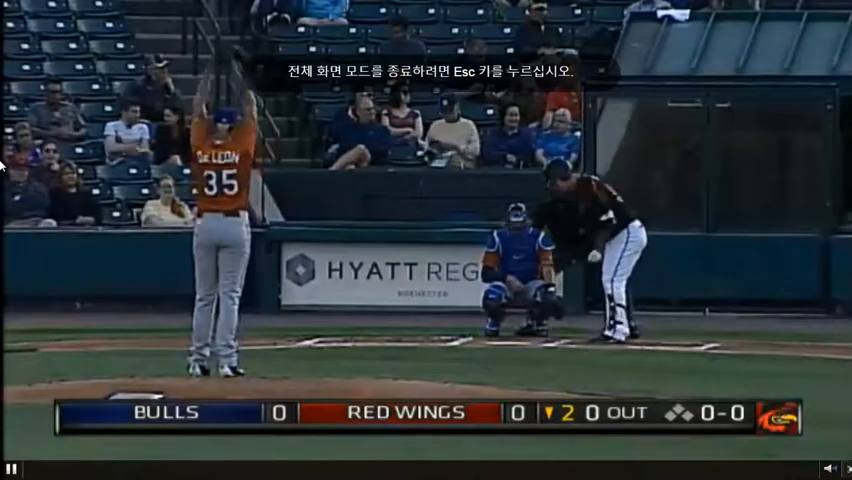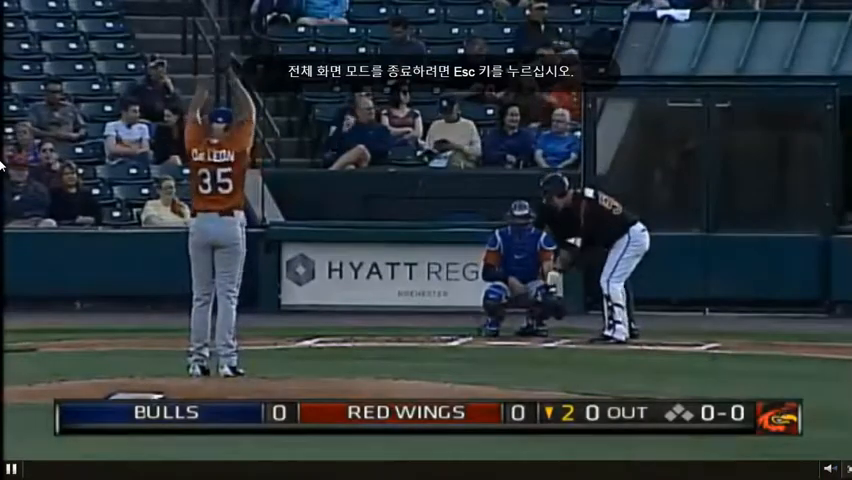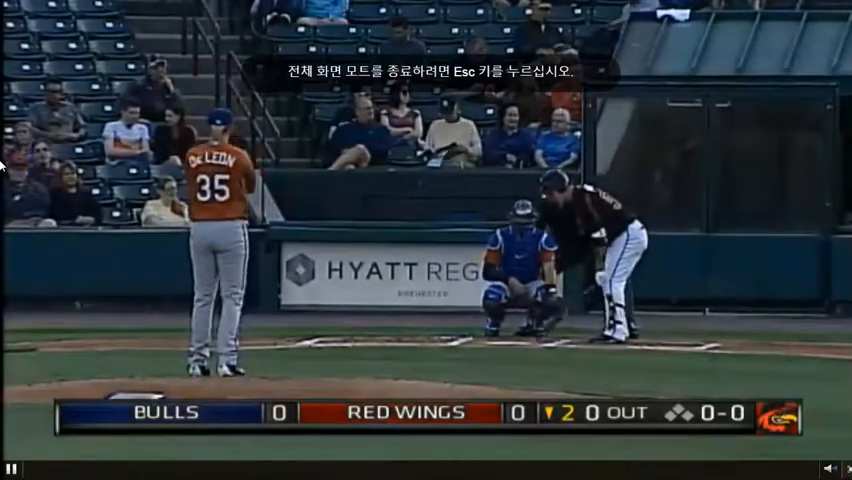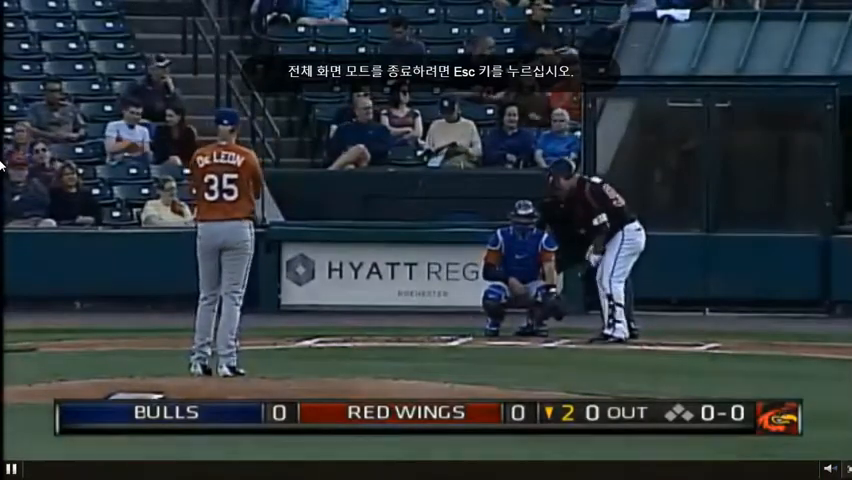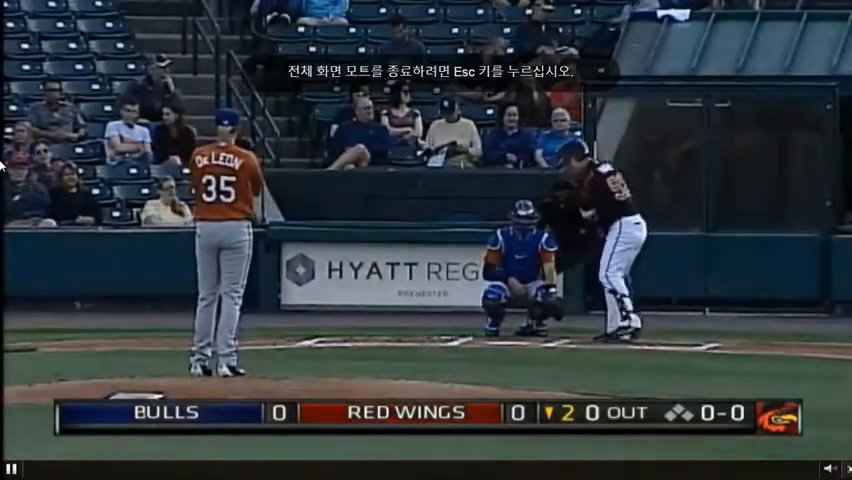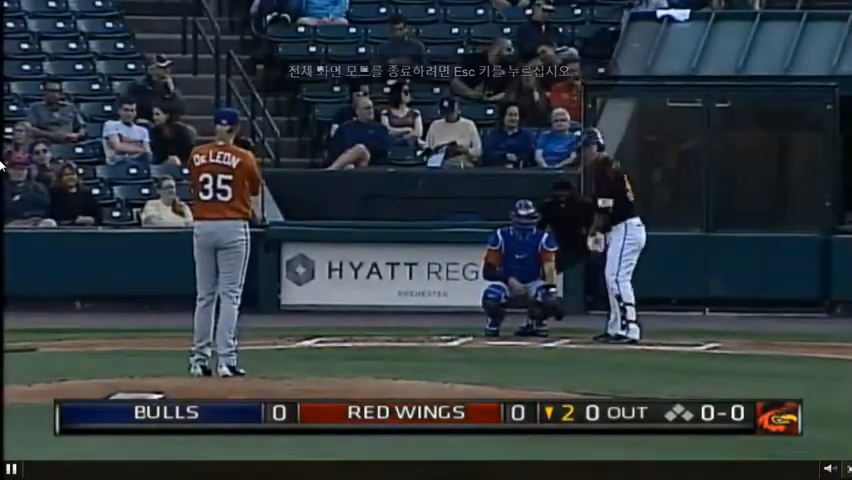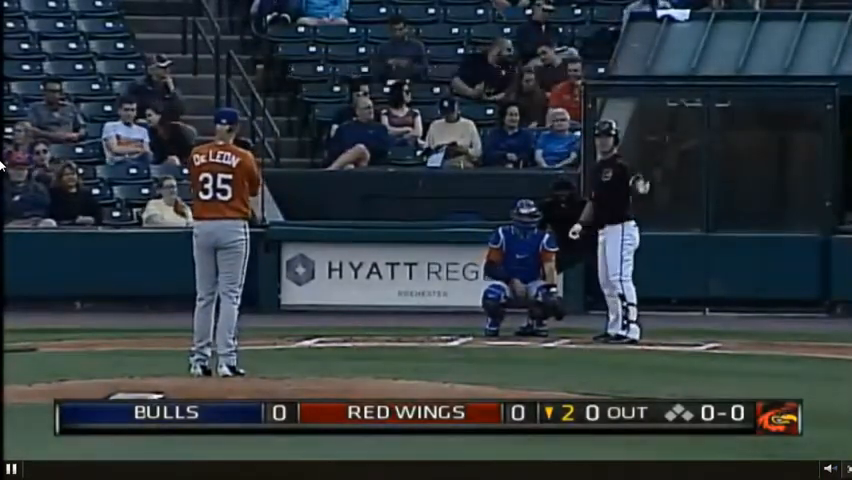
dt=0.4s
person 1, frame 1
left shoulder: (200, 148)
right shoulder: (243, 148)
left elbow: (198, 110)
right elbow: (251, 107)
left wrist: (208, 72)
left hip: (205, 225)
right hip: (235, 225)
left knee: (204, 297)
right knee: (230, 296)
left ankle: (198, 359)
right ankle: (227, 361)
person 1, frame 2
left shoulder: (195, 146)
right shoulder: (238, 147)
left elbow: (192, 113)
right elbow: (250, 114)
left wrist: (207, 78)
right wrist: (233, 79)
left hip: (200, 224)
right hip: (230, 225)
left knee: (201, 296)
right knee: (227, 296)
left ankle: (197, 359)
right ankle: (226, 360)
person 1, frame 3
left shoulder: (192, 156)
right shoulder: (239, 156)
right elbow: (251, 187)
left hip: (200, 229)
right hip: (231, 229)
left knee: (203, 297)
right knee: (232, 297)
left ankle: (198, 359)
right ankle: (227, 360)
person 1, frame 4
left shoulder: (199, 156)
right shoulder: (247, 157)
left elbow: (197, 188)
right elbow: (258, 192)
left hip: (207, 229)
right hip: (238, 228)
left knee: (207, 296)
right knee: (232, 297)
left ankle: (199, 358)
right ankle: (226, 361)
person 1, frame 5
left shoulder: (198, 156)
right shoulder: (246, 158)
right elbow: (257, 190)
left hip: (205, 228)
right hip: (236, 229)
left knee: (206, 296)
right knee: (231, 296)
left ankle: (199, 359)
right ankle: (226, 360)
person 1, frame 6
left shoulder: (196, 155)
right shoulder: (244, 158)
right elbow: (255, 190)
left hip: (202, 227)
right hip: (233, 228)
left knee: (204, 295)
right knee: (230, 295)
left ankle: (199, 359)
right ankle: (226, 360)
person 1, frame 7
left shoulder: (196, 155)
right shoulder: (244, 157)
right elbow: (254, 189)
left hip: (202, 227)
right hip: (232, 227)
left knee: (204, 295)
right knee: (229, 295)
left ankle: (199, 359)
right ankle: (226, 359)
person 2, frame 1
left shoulder: (588, 187)
right shoulder: (577, 190)
left elbow: (608, 220)
left wrist: (598, 249)
left hip: (629, 233)
right hip: (619, 235)
left knee: (612, 280)
right knee: (612, 280)
left ankle: (615, 331)
right ankle: (625, 327)
person 2, frame 2
left shoulder: (583, 205)
right shoulder: (580, 197)
left elbow: (573, 245)
left hip: (631, 237)
right hip: (625, 237)
left knee: (610, 281)
right knee: (611, 281)
left ankle: (616, 332)
right ankle: (624, 327)
person 2, frame 3
left shoulder: (584, 199)
right shoulder: (577, 196)
left elbow: (599, 237)
left wrist: (600, 267)
left hip: (630, 235)
right hip: (623, 235)
left knee: (612, 281)
right knee: (609, 281)
left ankle: (616, 331)
right ankle: (622, 327)
person 2, frame 4
left shoulder: (586, 189)
right shoulder: (586, 186)
left elbow: (602, 224)
right elbow: (595, 223)
left wrist: (596, 251)
right wrist: (597, 247)
left hip: (626, 234)
right hip: (627, 234)
left knee: (611, 280)
right knee: (603, 280)
left ankle: (615, 331)
right ankle: (615, 329)
person 2, frame 5
left shoulder: (589, 178)
right shoulder: (607, 168)
left elbow: (588, 214)
left wrist: (597, 216)
left hip: (623, 227)
right hip: (636, 225)
left knee: (608, 274)
right knee: (612, 276)
left ankle: (628, 321)
right ankle: (614, 328)
person 2, frame 6
left shoulder: (606, 169)
right shoulder: (606, 168)
left elbow: (604, 207)
left wrist: (595, 233)
right wrist: (597, 232)
left hip: (625, 229)
right hip: (618, 230)
left knee: (617, 278)
right knee: (612, 279)
left ankle: (629, 330)
right ankle: (615, 329)
person 2, frame 7
left shoulder: (619, 165)
right shoulder: (597, 167)
left elbow: (633, 179)
left wrist: (640, 184)
right wrist: (580, 223)
left hip: (620, 229)
right hip: (605, 230)
left knee: (621, 279)
right knee: (606, 281)
left ankle: (630, 330)
right ankle: (615, 328)
person 3, frame 1
left shoulder: (539, 238)
right shoulder: (497, 238)
left elbow: (547, 266)
right elbow: (486, 273)
left wrist: (551, 289)
right wrist: (506, 278)
left hip: (531, 285)
right hip: (506, 285)
left knee: (548, 298)
right knee: (491, 296)
left ankle: (537, 322)
right ankle: (494, 323)
person 3, frame 2
left shoulder: (541, 238)
right shoulder: (499, 237)
left elbow: (548, 266)
right elbow: (487, 272)
left wrist: (551, 289)
right wrist: (508, 279)
left hip: (532, 285)
right hip: (507, 285)
left knee: (549, 299)
right knee: (491, 298)
left ankle: (536, 322)
right ankle: (494, 322)
person 3, frame 3
left shoulder: (542, 238)
right shoulder: (500, 236)
left elbow: (549, 267)
right elbow: (487, 271)
left wrist: (551, 290)
right wrist: (509, 280)
left hip: (532, 285)
right hip: (507, 285)
left knee: (550, 300)
right knee: (491, 298)
left ankle: (535, 323)
right ankle: (494, 323)
person 3, frame 4
left shoulder: (543, 238)
right shoulder: (501, 236)
left elbow: (549, 267)
right elbow: (488, 271)
left wrist: (552, 290)
right wrist: (509, 280)
left hip: (532, 285)
right hip: (507, 284)
left knee: (550, 300)
right knee: (491, 298)
left ankle: (535, 323)
right ankle: (494, 323)
person 3, frame 5
left shoulder: (543, 238)
right shoulder: (500, 237)
left elbow: (549, 267)
right elbow: (487, 271)
left wrist: (552, 290)
right wrist: (509, 280)
left hip: (532, 285)
right hip: (507, 284)
left knee: (550, 300)
right knee: (491, 297)
left ankle: (535, 323)
right ankle: (493, 323)
person 3, frame 6
left shoulder: (543, 238)
right shoulder: (501, 236)
left elbow: (549, 267)
right elbow: (488, 271)
left wrist: (552, 291)
right wrist: (509, 280)
left hip: (532, 285)
right hip: (508, 285)
left knee: (550, 299)
right knee: (491, 297)
left ankle: (535, 323)
right ankle: (494, 323)
person 3, frame 7
left shoulder: (544, 239)
right shoulder: (502, 235)
left elbow: (550, 267)
right elbow: (490, 269)
left wrist: (553, 291)
right wrist: (512, 281)
left hip: (532, 285)
right hip: (508, 284)
left knee: (549, 299)
right knee: (491, 296)
left ankle: (535, 323)
right ankle: (493, 324)
